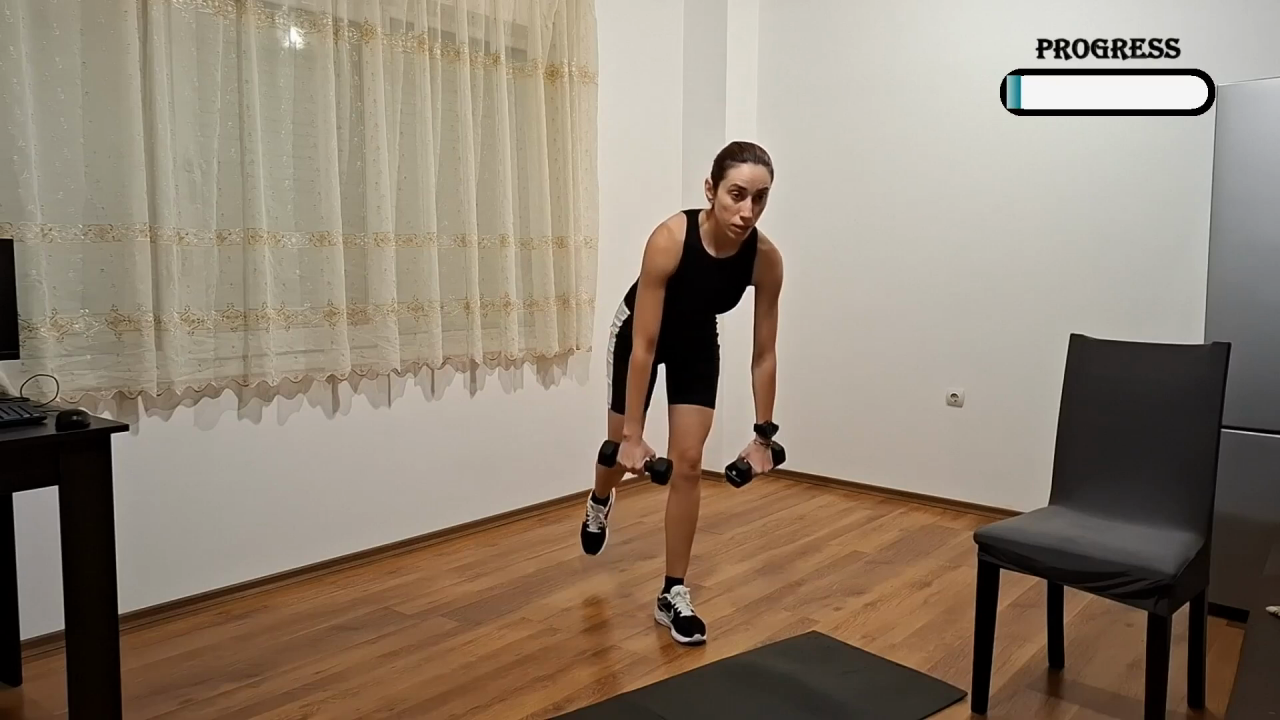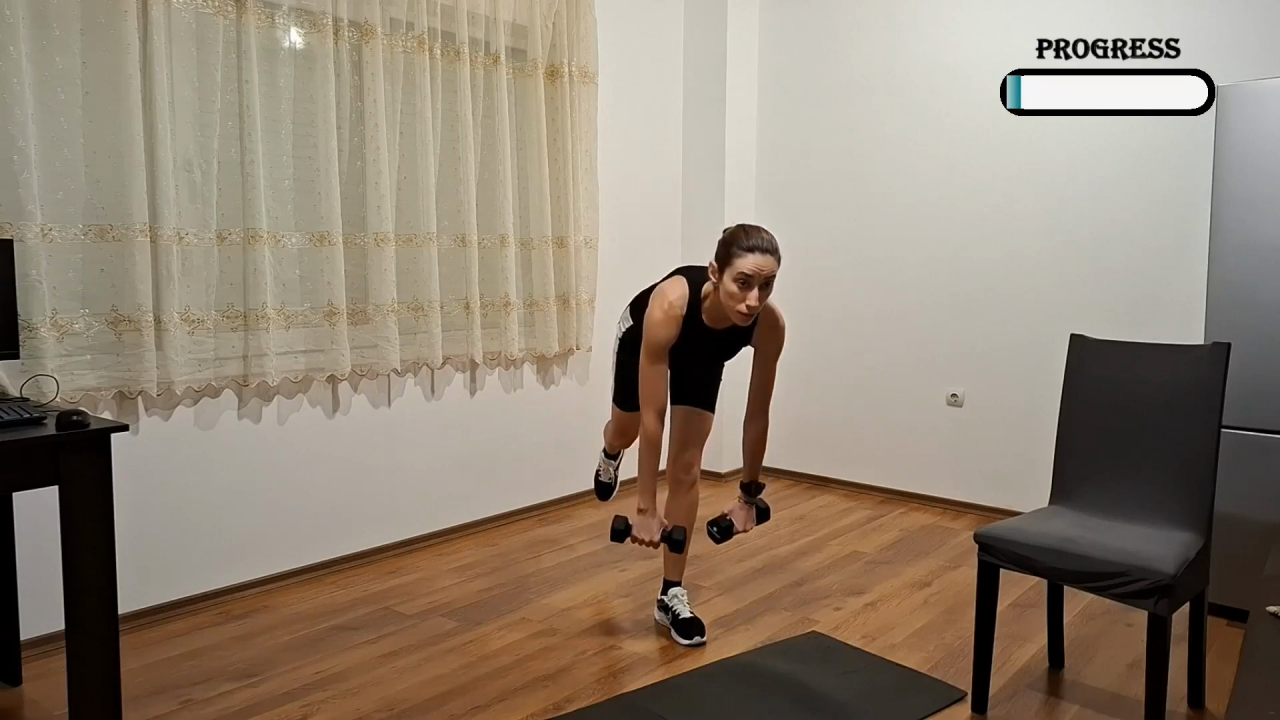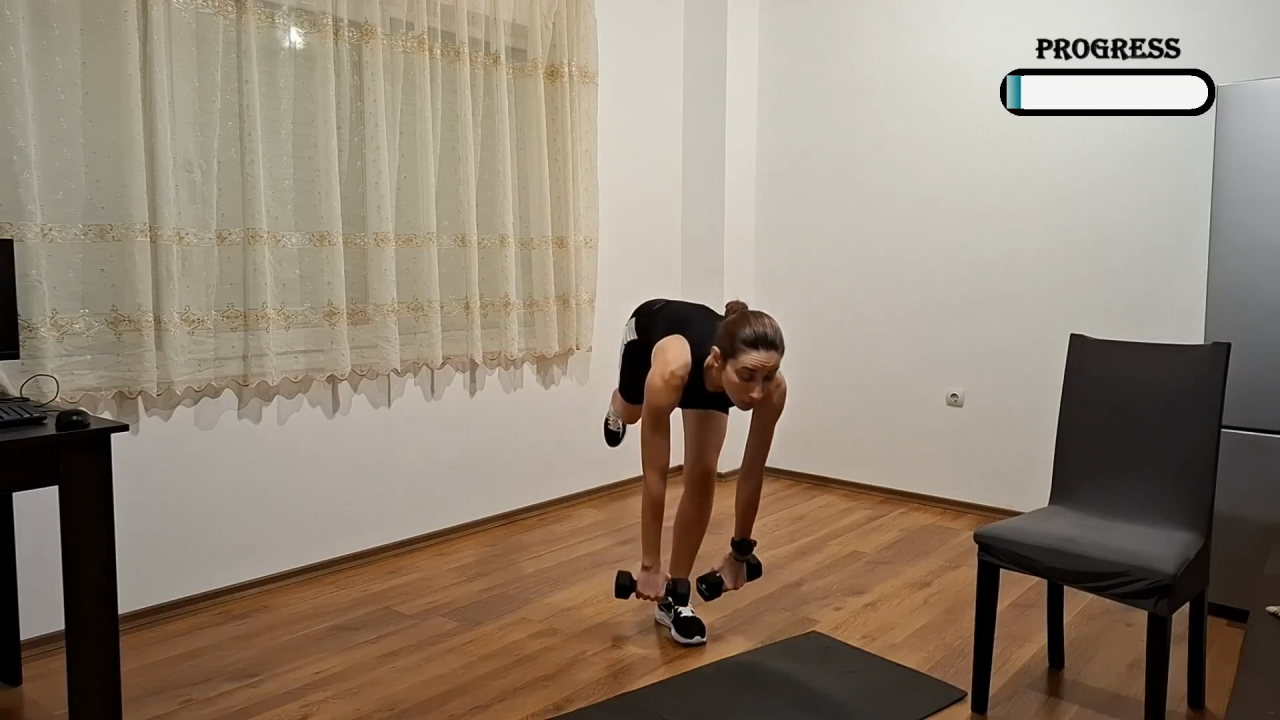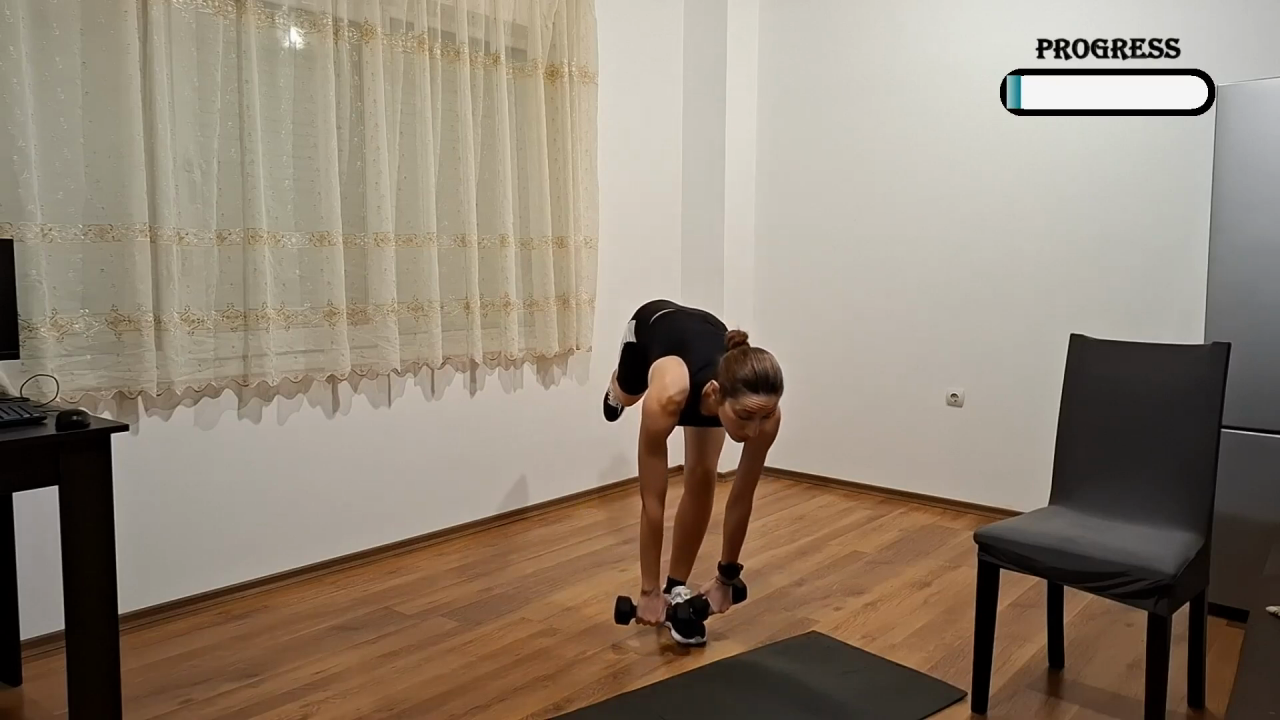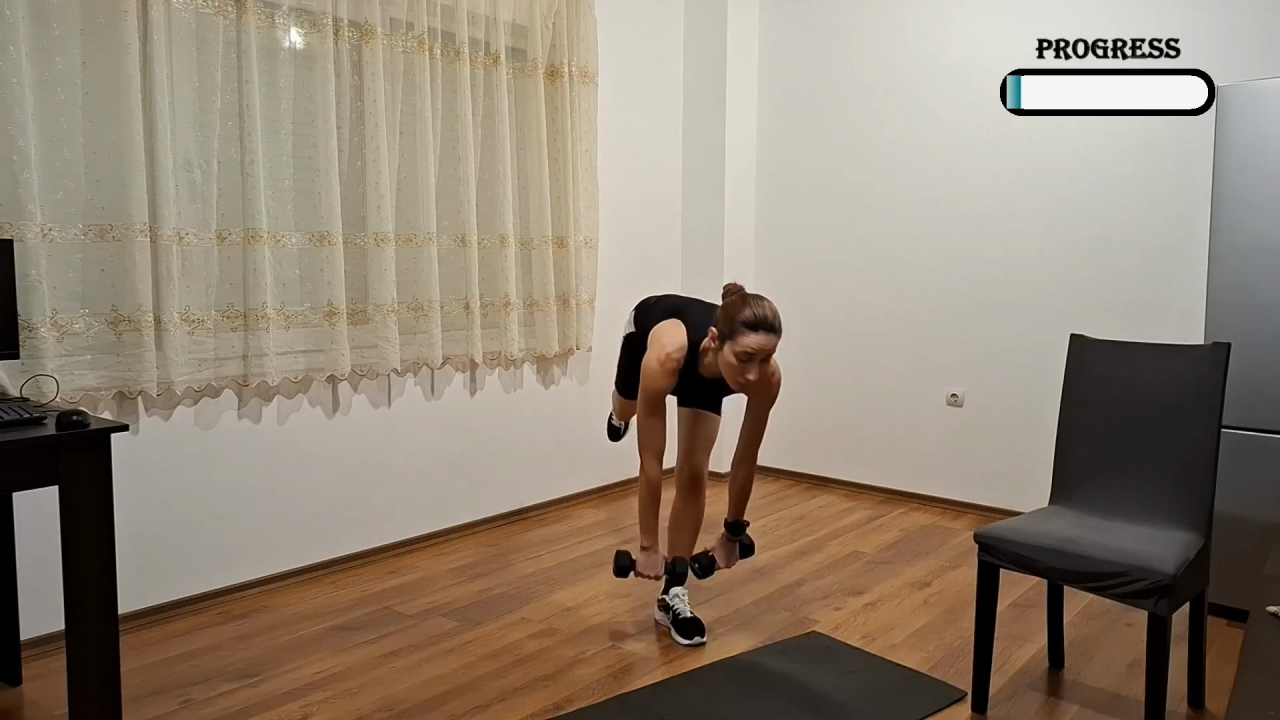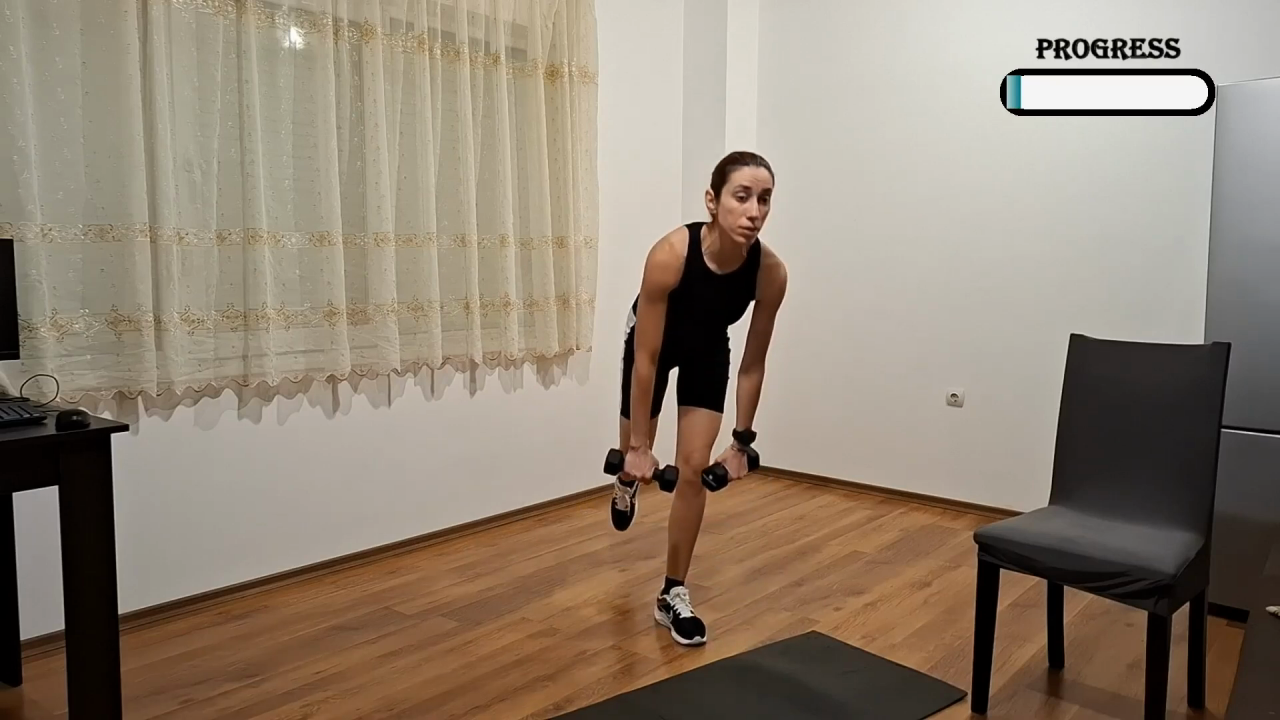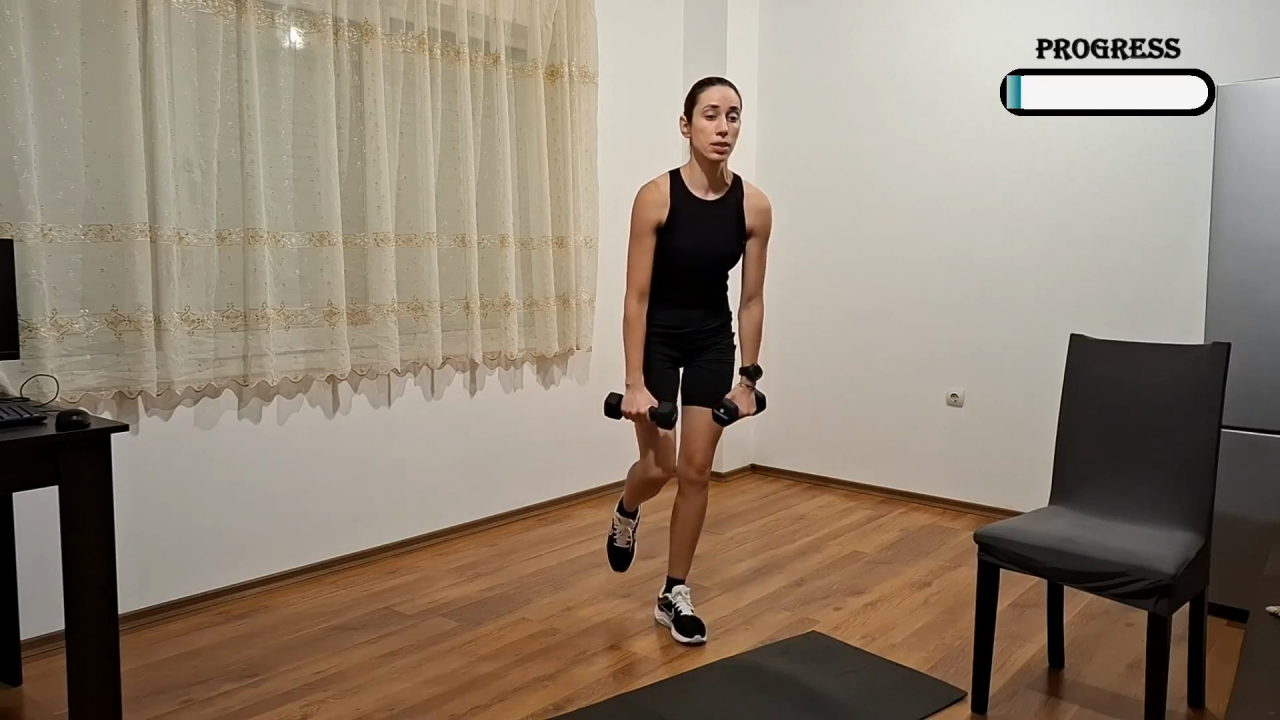
dt=0.5s
person 1, frame 1
left shoulder: (765, 257)
right shoulder: (670, 238)
left elbow: (764, 354)
right elbow: (644, 346)
left wrist: (763, 434)
right wrist: (633, 435)
left hip: (698, 344)
right hip: (639, 332)
left knee: (688, 463)
right knee: (623, 450)
left ankle: (673, 593)
right ankle: (600, 500)
person 1, frame 2
left shoulder: (770, 324)
right shoulder: (669, 305)
left elbow: (757, 415)
right elbow: (652, 417)
left wrist: (749, 493)
right wrist: (645, 508)
left hip: (703, 359)
right hip: (642, 336)
left knee: (686, 469)
right knee: (625, 434)
left ankle: (672, 595)
right ankle: (610, 454)
person 1, frame 3
left shoulder: (771, 388)
right shoulder: (671, 371)
left elbow: (752, 475)
right elbow: (655, 478)
left wrist: (739, 553)
right wrist: (650, 566)
right hip: (650, 326)
left knee: (702, 475)
right knee: (630, 412)
left ankle: (676, 596)
right ankle: (618, 410)
person 1, frame 4
left shoulder: (764, 411)
right shoulder: (669, 396)
left elbow: (741, 499)
right elbow: (653, 503)
left wrist: (726, 576)
right wrist: (648, 590)
left hip: (705, 330)
right hip: (652, 326)
left knee: (703, 479)
right knee: (628, 396)
left ankle: (677, 589)
right ankle: (616, 390)
person 1, frame 5
left shoulder: (766, 376)
right shoulder: (665, 354)
left elbow: (746, 459)
right elbow: (651, 463)
left wrist: (732, 532)
right wrist: (648, 545)
right hip: (646, 320)
left knee: (692, 474)
right knee: (626, 408)
left ankle: (672, 596)
right ankle: (621, 412)
person 1, frame 6
left shoulder: (771, 272)
right shoulder: (670, 253)
left elbow: (753, 363)
right elbow: (646, 360)
left wrist: (741, 441)
right wrist: (638, 447)
left hip: (707, 354)
right hip: (656, 340)
left knee: (693, 469)
right knee: (637, 463)
left ankle: (673, 594)
right ankle: (628, 481)
person 1, frame 7
left shoulder: (754, 205)
right shoulder: (656, 196)
left elbow: (751, 299)
right elbow: (636, 296)
left wrist: (748, 375)
right wrist: (635, 382)
left hip: (712, 341)
right hip: (659, 338)
left knee: (697, 470)
right knee: (659, 467)
left ankle: (675, 595)
right ankle: (626, 511)
